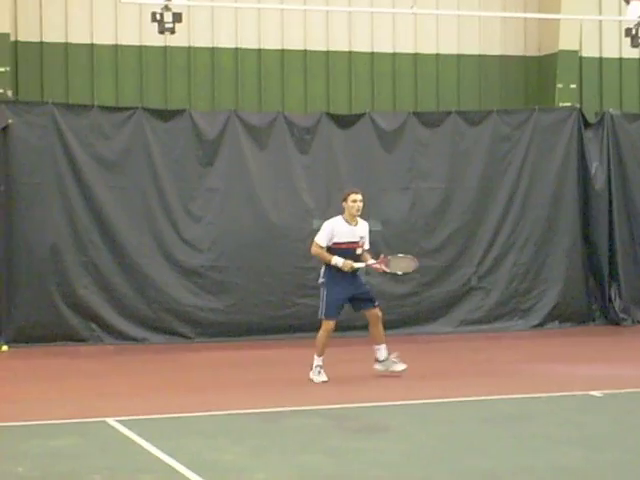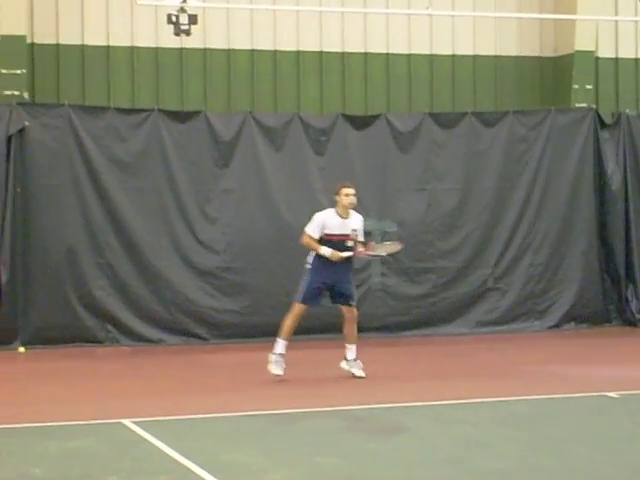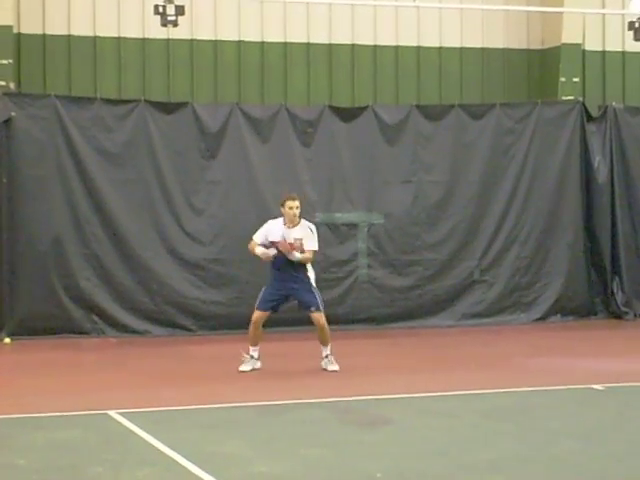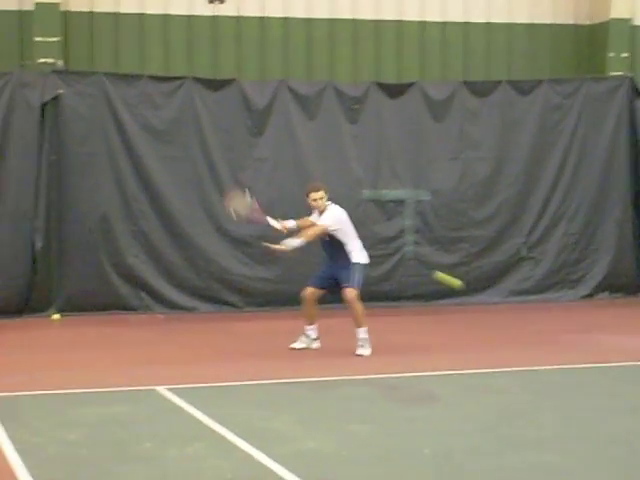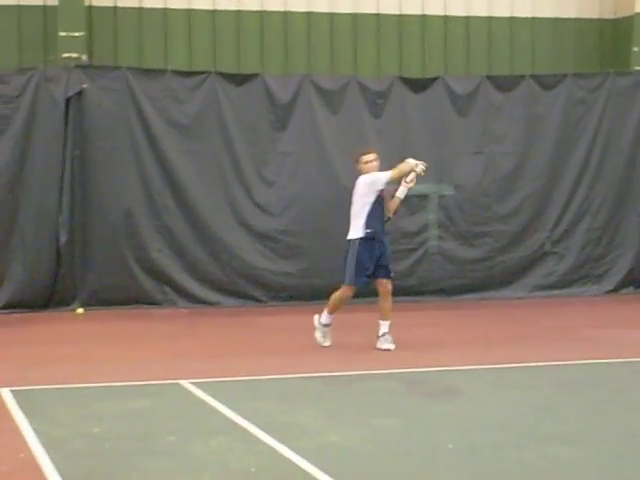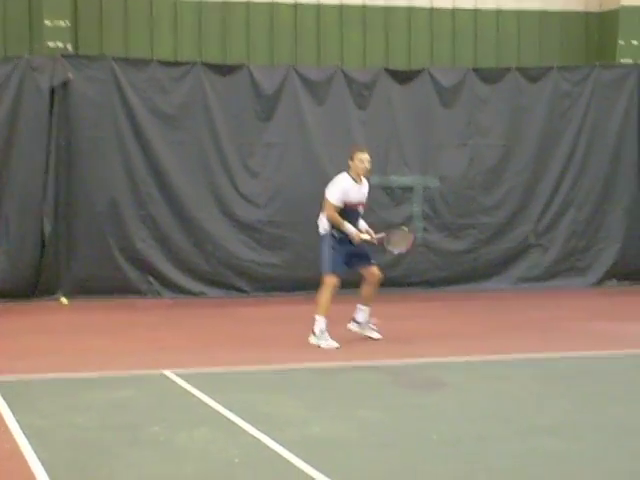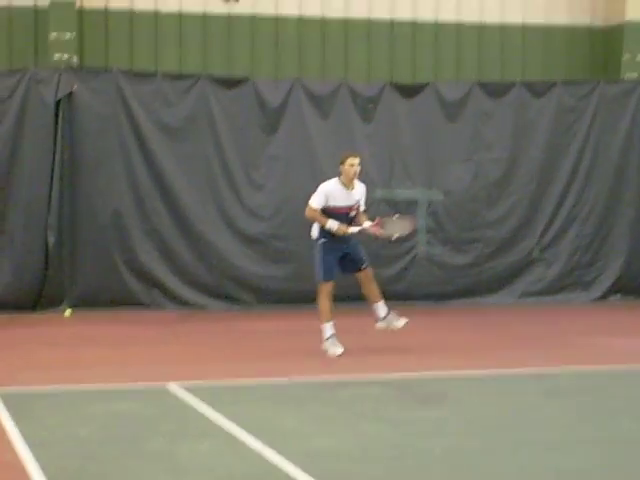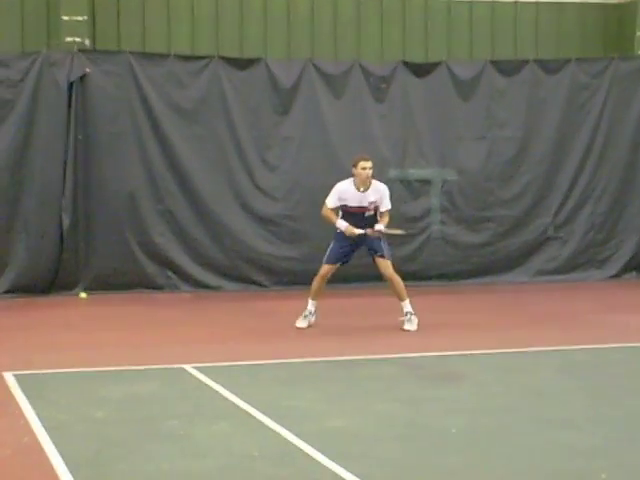
dt=0.5s
person 1, frame 1
left shoulder: (364, 226)
right shoulder: (331, 225)
right elbow: (315, 250)
left wrist: (373, 263)
right wrist: (338, 262)
left hip: (354, 280)
right hip: (333, 281)
left knee: (376, 316)
right knee: (328, 326)
left ankle: (383, 360)
right ankle: (317, 367)
person 1, frame 2
left shoulder: (358, 219)
right shoulder: (323, 217)
left elbow: (357, 245)
right elbow: (305, 239)
left wrist: (361, 251)
right wrist: (327, 252)
left hip: (342, 271)
right hip: (318, 269)
left knee: (351, 314)
right knee: (297, 310)
left ankle: (351, 360)
right ankle: (278, 354)
person 1, frame 3
left shoulder: (308, 228)
right shoulder: (271, 226)
left elbow: (309, 257)
right elbow: (252, 245)
left wrist: (293, 254)
right wrist: (261, 251)
left hip: (303, 281)
right hip: (278, 281)
left knee: (320, 321)
right knee: (257, 318)
left ankle: (327, 357)
right ankle: (253, 358)
person 1, frame 4
left shoulder: (333, 212)
right shoulder: (319, 213)
left elbow: (316, 231)
right elbow: (312, 222)
left wrist: (290, 242)
right wrist: (291, 225)
left hip: (353, 260)
right hip: (333, 262)
left knee: (350, 296)
right knee: (308, 296)
left ankle: (363, 340)
right ankle: (310, 337)
person 1, frame 5
left shoulder: (376, 185)
right shoulder: (367, 180)
left elbow: (388, 211)
right elbow: (397, 171)
left wrist: (404, 187)
right wrist: (412, 163)
left hip: (377, 242)
right hip: (360, 242)
left knee: (386, 289)
right knee: (348, 291)
left ankle: (384, 335)
right ankle: (324, 320)
person 1, frame 6
left shoulder: (364, 184)
right shoulder: (340, 183)
right elbow: (328, 212)
left wrist: (363, 226)
right wrist: (351, 230)
left hip: (352, 239)
right hip: (333, 237)
left knee: (374, 276)
right knee: (331, 283)
left ankle: (360, 321)
right ankle: (319, 332)
person 1, frame 7
left shoulder: (360, 188)
right shoulder: (327, 188)
right elbow: (310, 213)
left wrist: (367, 225)
right wrist: (333, 225)
left hip: (346, 239)
right hip: (325, 241)
left knee: (367, 275)
right knee: (326, 289)
left ankle: (383, 316)
right ankle: (329, 337)
person 1, frame 8
left shoulder: (381, 189)
right shoulder: (341, 188)
left elbow: (385, 215)
right elbow: (326, 211)
left wrist: (379, 227)
right wrist: (343, 225)
left hip: (372, 233)
right hip: (346, 234)
left knee: (388, 272)
right knee: (323, 272)
left ankle: (409, 313)
right ankle: (310, 311)
